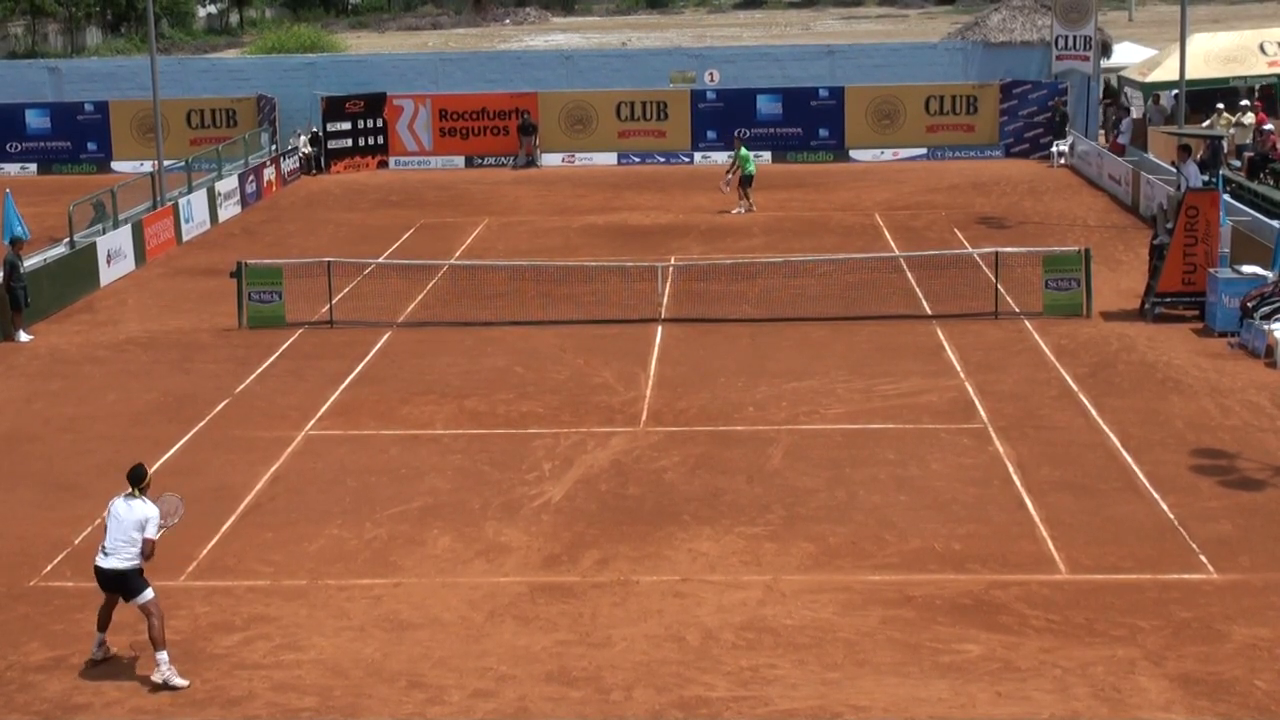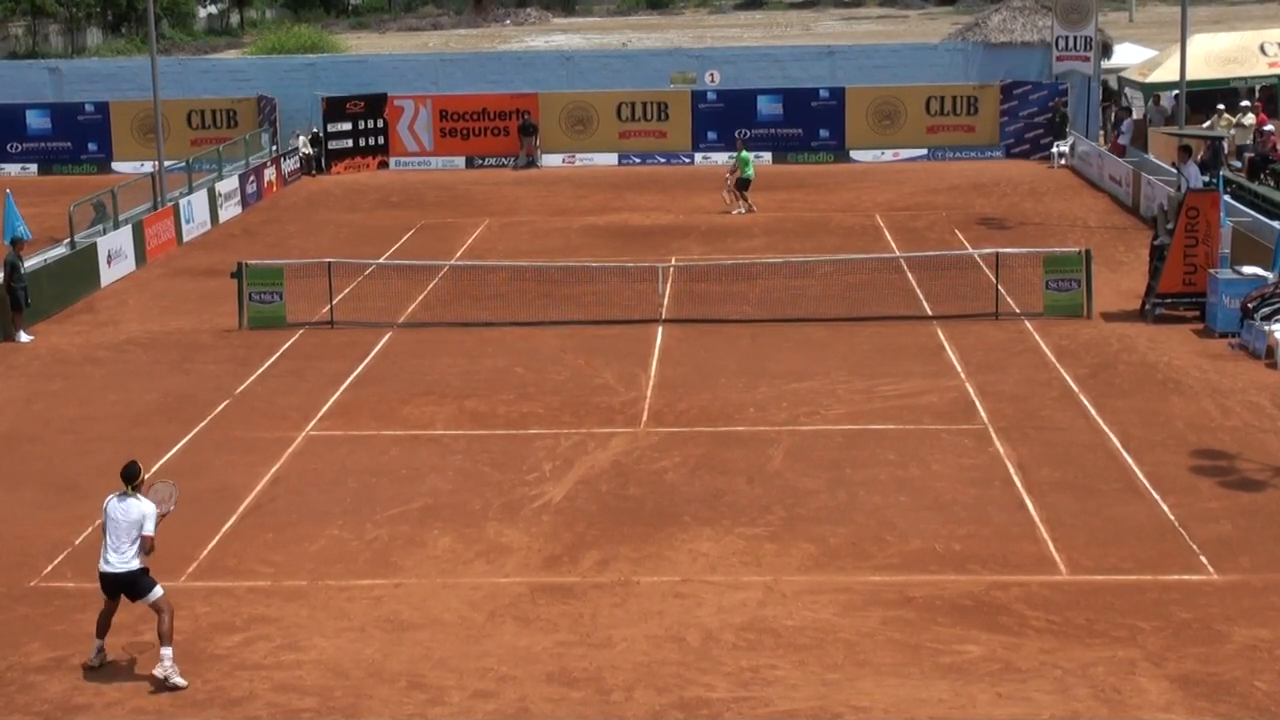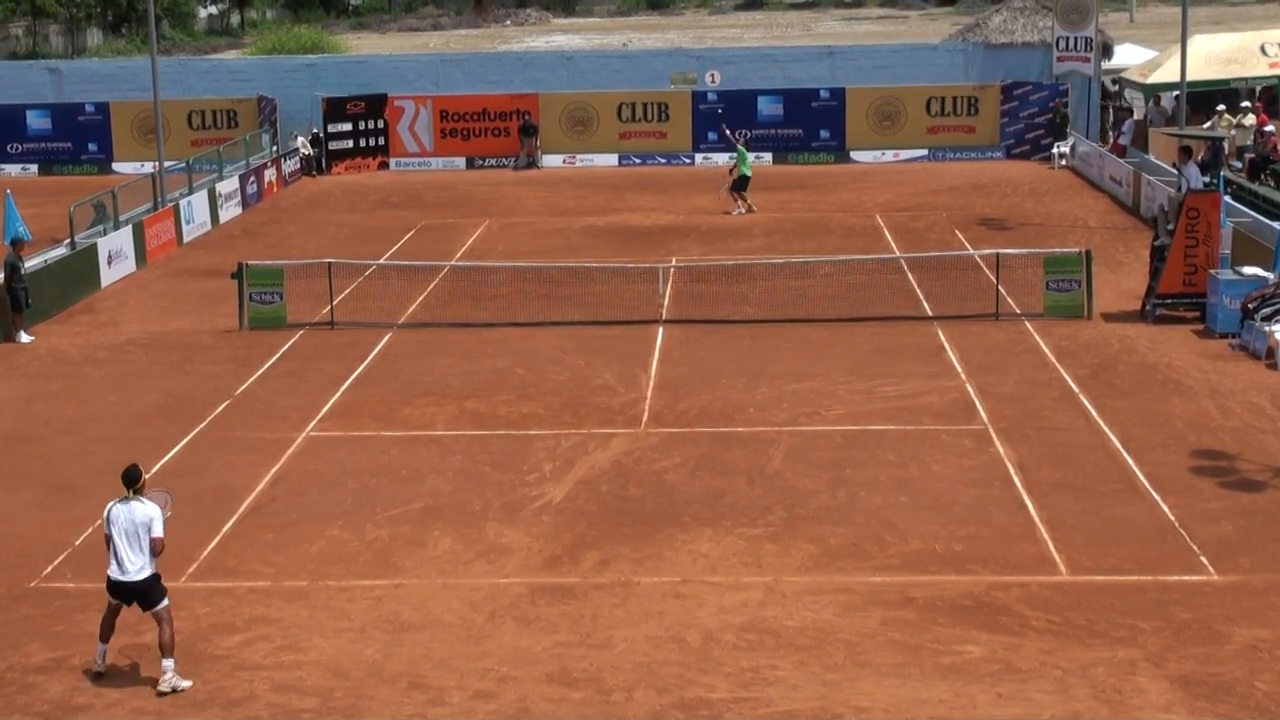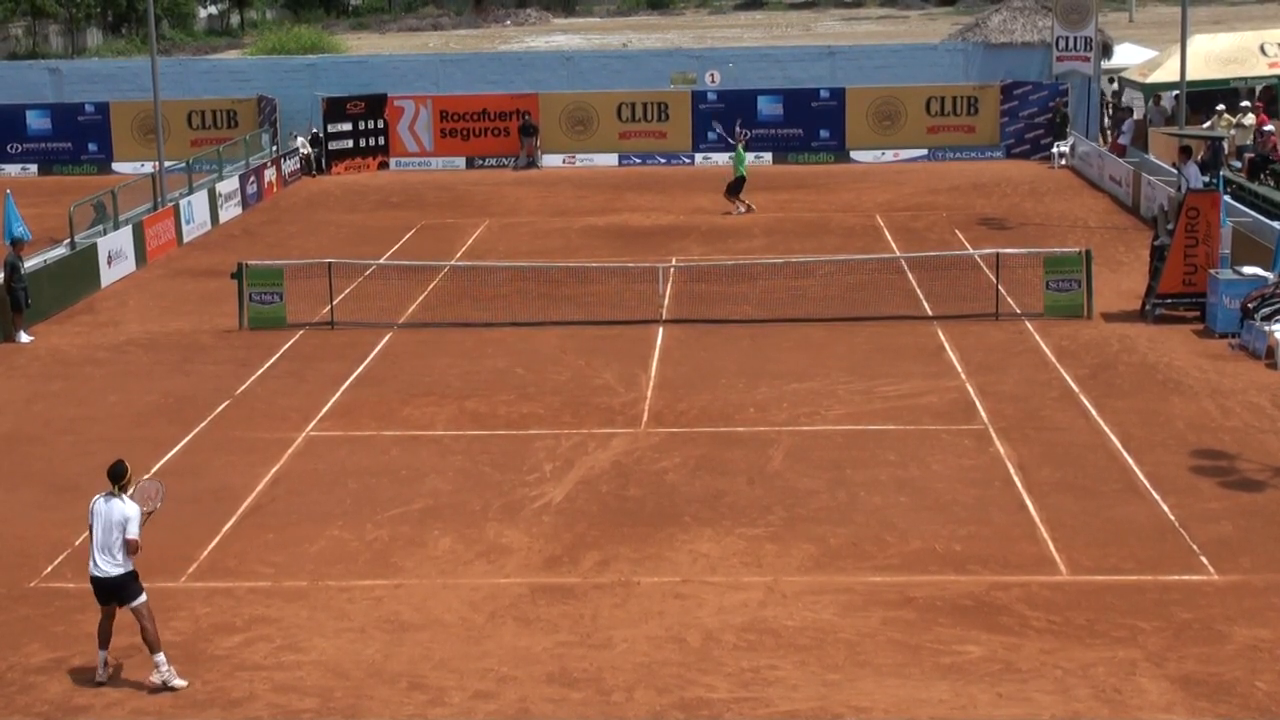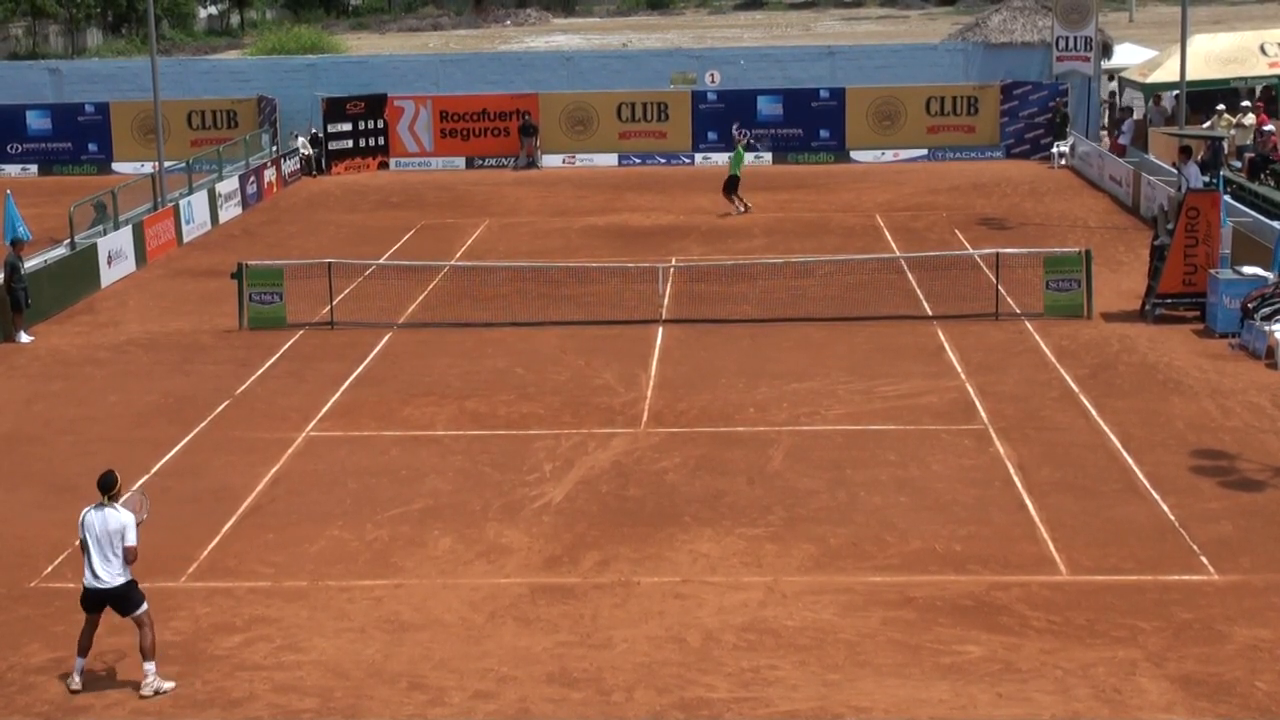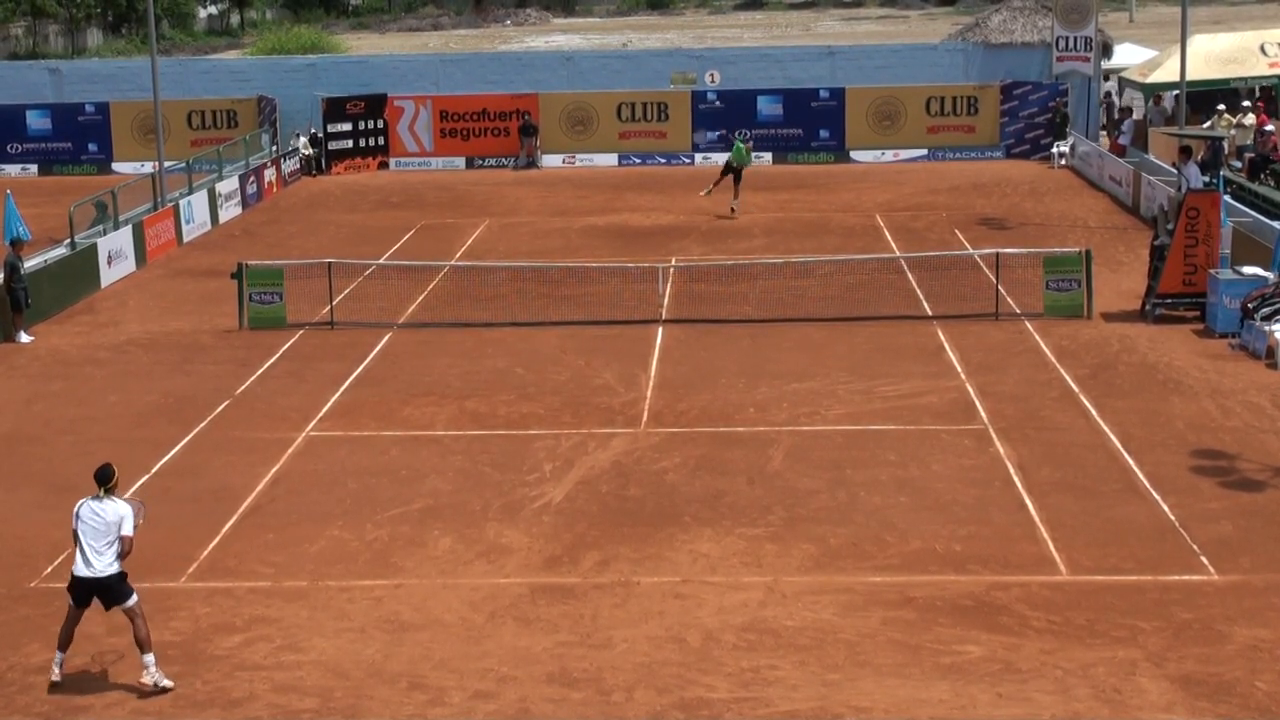
dt=0.3s
person 1, frame 1
left shoulder: (115, 502)
right shoulder: (151, 510)
right elbow: (148, 551)
right wrist: (144, 556)
left hip: (102, 566)
right hip: (126, 569)
left knee: (110, 602)
right knee: (154, 613)
left ankle: (99, 649)
right ankle: (163, 670)
person 1, frame 2
left shoulder: (110, 502)
right shoulder: (147, 507)
left elbow: (107, 534)
right elbow: (147, 547)
right wrist: (151, 548)
left hip: (107, 570)
right hip: (132, 572)
left knee: (109, 608)
right knee: (165, 610)
left ankle: (96, 655)
right ankle: (166, 666)
person 1, frame 3
left shoulder: (111, 508)
right shoulder: (152, 510)
left elbow: (109, 544)
right elbow: (157, 549)
left hip: (116, 577)
right hip: (144, 578)
left knee: (111, 614)
right knee: (165, 622)
left ankle: (99, 662)
right ankle: (168, 677)
person 1, frame 4
left shoulder: (95, 502)
right shoulder: (131, 509)
left elbow: (93, 535)
right elbow: (132, 549)
right wrist: (138, 546)
left hip: (97, 574)
right hip: (120, 575)
left knee: (107, 618)
right knee: (146, 619)
left ankle: (102, 670)
right ankle: (162, 671)
person 1, frame 5
left shoulder: (86, 515)
right shoulder: (126, 517)
left elbow: (84, 548)
right elbow: (130, 557)
right wrist: (131, 554)
left hip: (91, 585)
right hip: (119, 585)
left knee: (90, 626)
right knee: (146, 625)
left ankle: (76, 677)
right ankle: (150, 681)
person 1, frame 6
left shoulder: (81, 506)
right shoulder: (124, 509)
left elbow: (76, 539)
right elbow: (127, 547)
left hip: (81, 575)
right hip: (110, 576)
left knee: (71, 621)
right knee: (138, 618)
left ankle: (56, 669)
right ankle: (150, 672)
